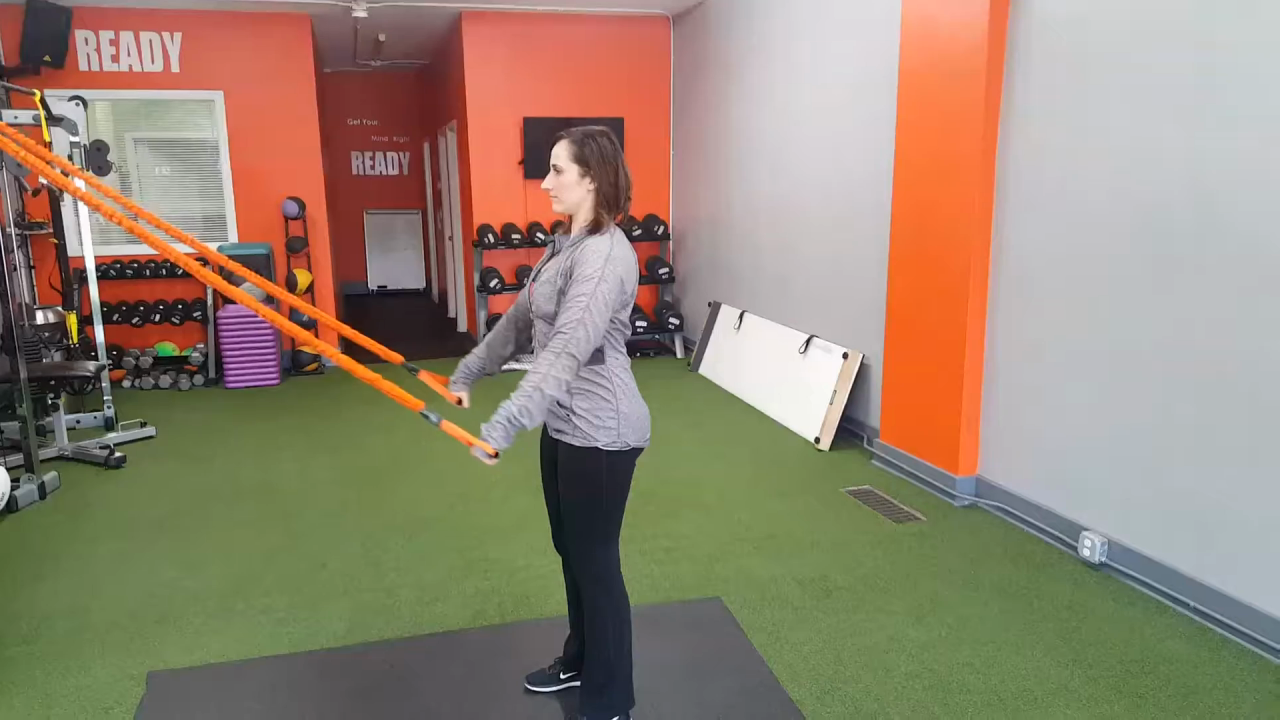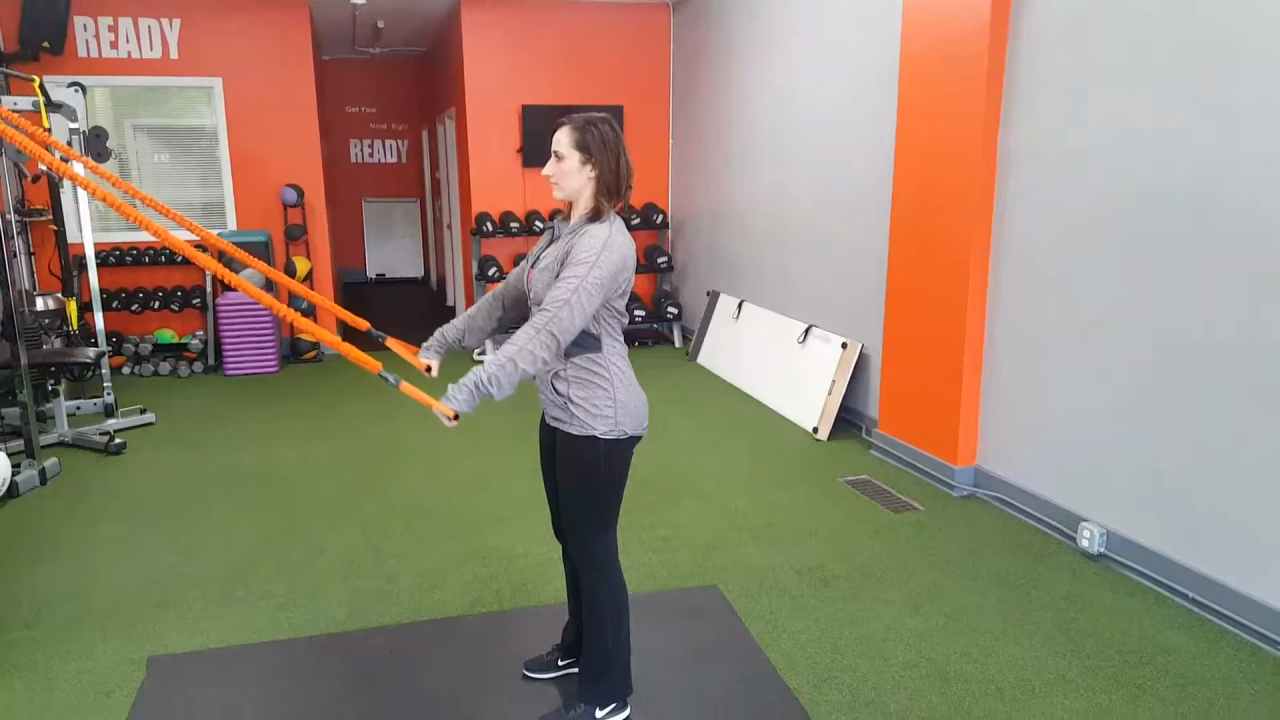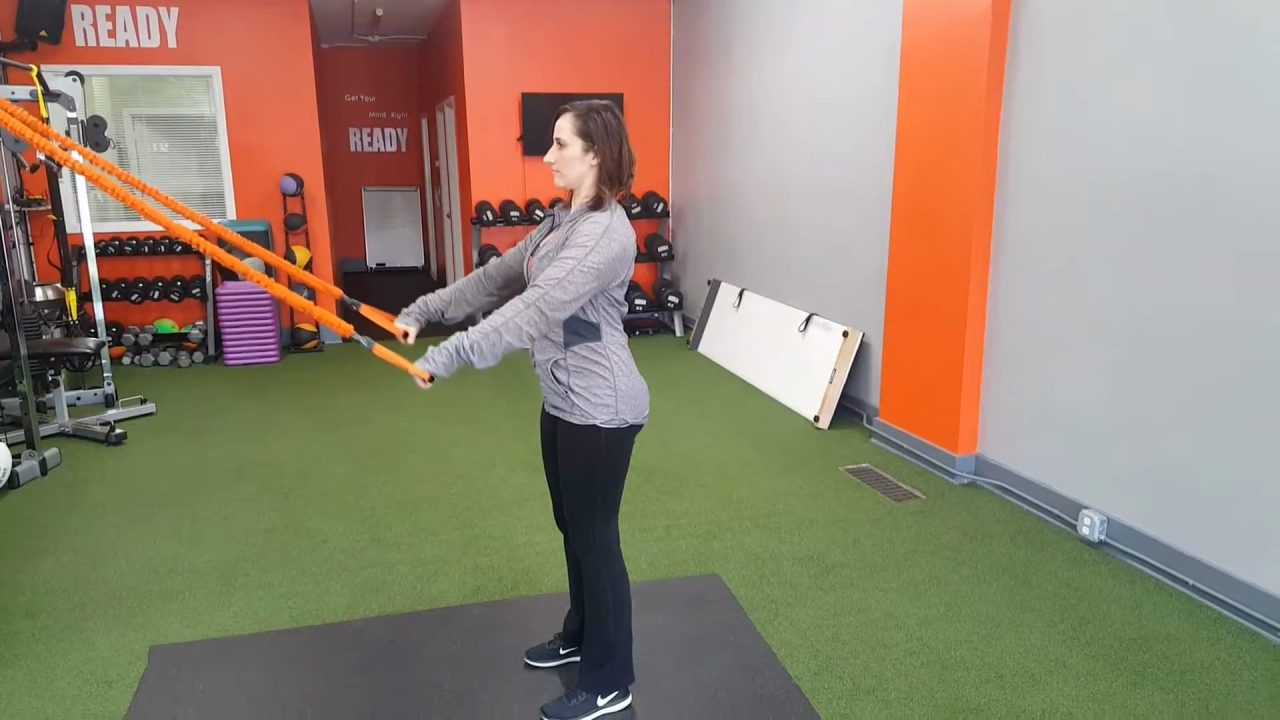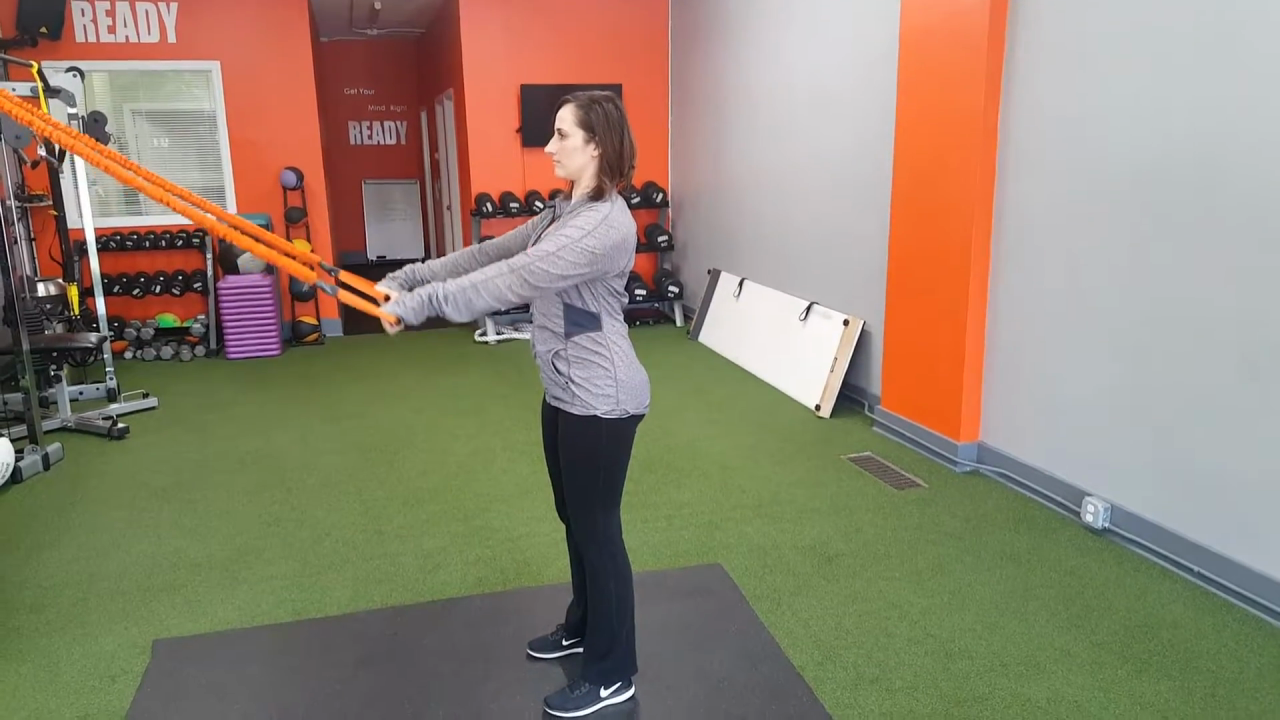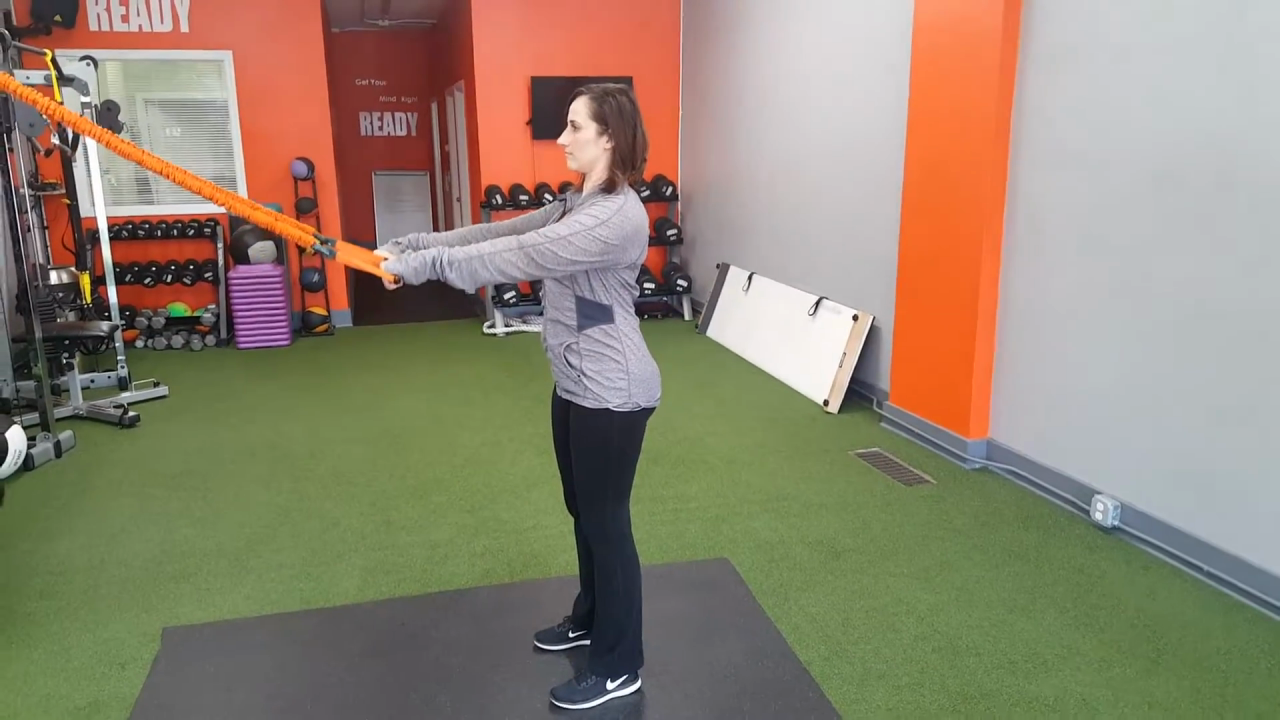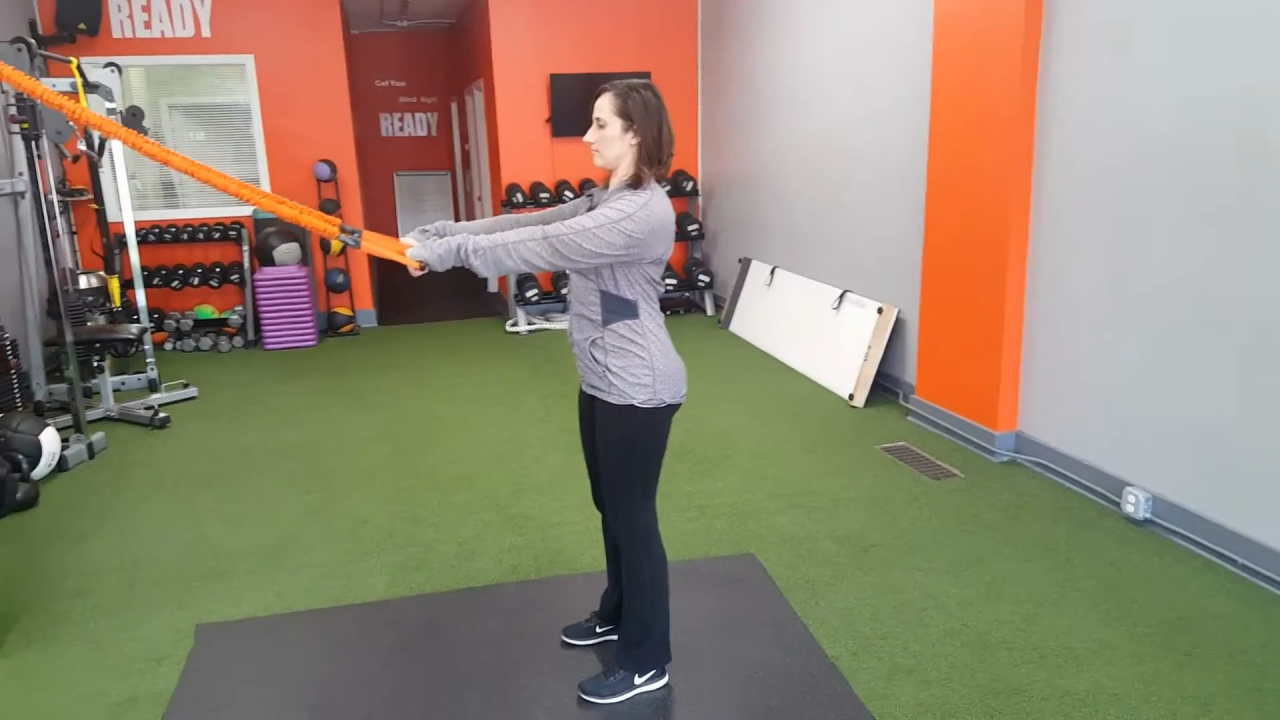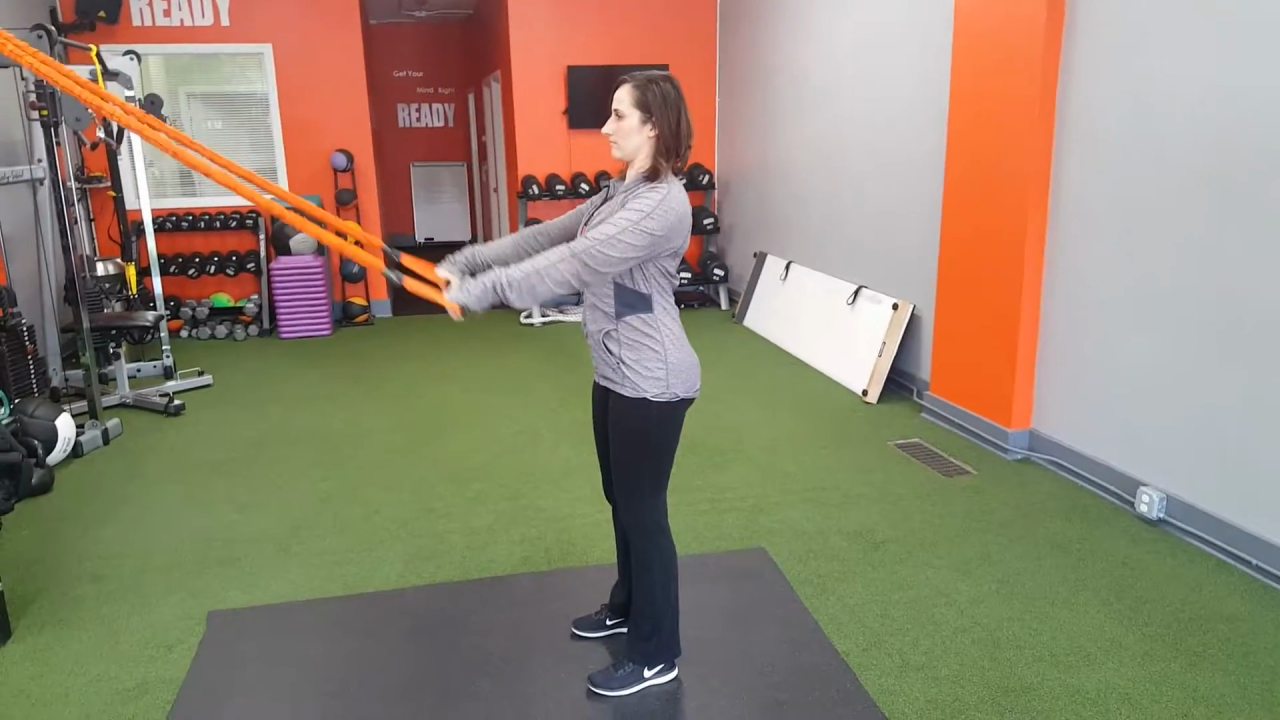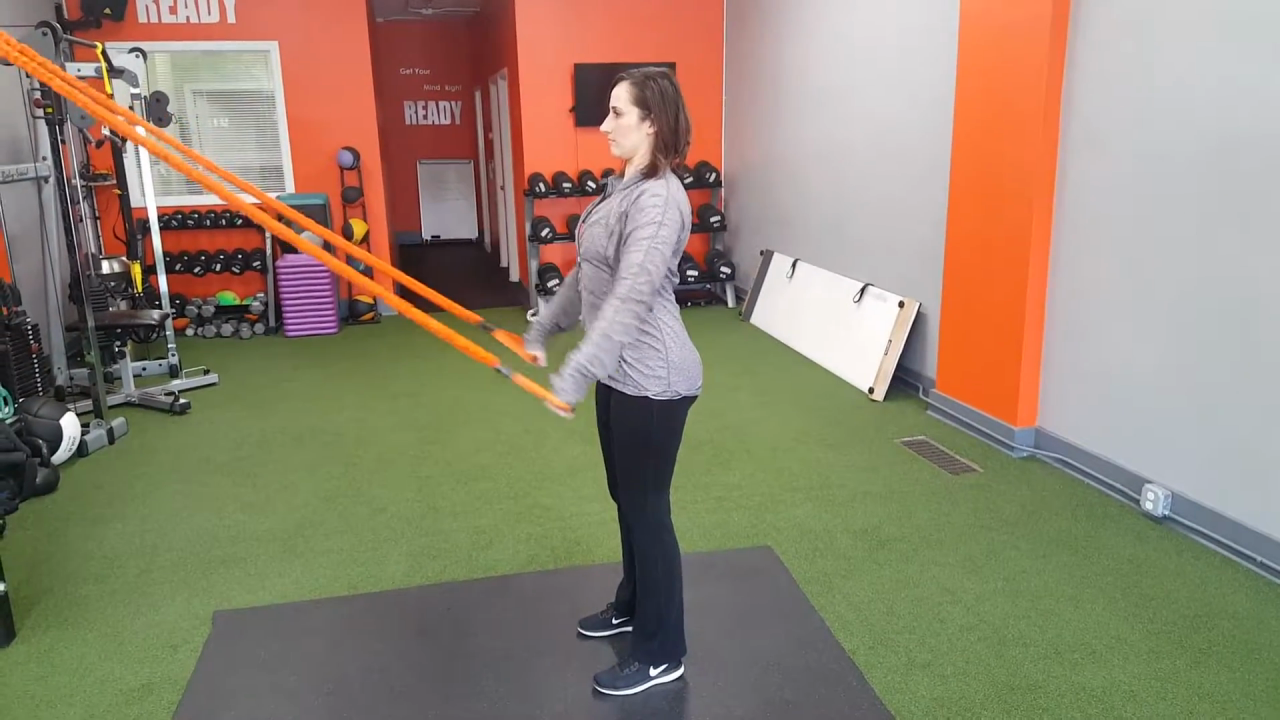
dt=0.4s
person 1, frame 1
left shoulder: (606, 255)
right shoulder: (566, 245)
left elbow: (569, 347)
right elbow: (520, 320)
left wrist: (504, 425)
right wrist: (468, 372)
left hip: (601, 433)
right hip: (565, 426)
left knee: (595, 560)
right knee: (571, 550)
right ankle: (580, 659)
person 1, frame 2
left shoulder: (604, 243)
right shoulder: (564, 233)
left elbow: (550, 328)
right elbow: (507, 299)
left wrist: (469, 391)
right wrist: (441, 343)
left hip: (599, 420)
right hip: (563, 414)
left knee: (594, 549)
right knee: (570, 540)
right ankle: (578, 646)
person 1, frame 3
left shoulder: (606, 232)
right shoulder: (563, 221)
left elbow: (538, 308)
right elbow: (499, 277)
left wrist: (448, 356)
right wrist: (422, 311)
left hip: (600, 409)
right hip: (563, 402)
left knee: (594, 537)
right knee: (572, 528)
right ankle: (580, 634)
person 1, frame 4
left shoulder: (606, 223)
right shoulder: (564, 211)
left elbow: (520, 278)
right elbow: (491, 254)
left wrist: (421, 304)
right wrist: (406, 278)
left hip: (601, 400)
right hip: (565, 393)
left knee: (597, 529)
right knee: (574, 519)
right ankle: (582, 626)
person 1, frame 5
left shoulder: (618, 215)
right shoulder: (577, 204)
left elbow: (524, 256)
right elbow: (504, 231)
left wrist: (423, 265)
right wrist: (409, 246)
left hip: (612, 393)
right hip: (576, 385)
left knee: (606, 521)
right knee: (583, 511)
left ankle: (618, 666)
right ankle: (590, 617)
person 1, frame 6
left shoulder: (645, 211)
right shoulder: (605, 201)
left elbow: (547, 246)
right elbow: (531, 223)
left wrist: (448, 250)
right wrist: (436, 233)
left hip: (637, 389)
right hip: (603, 382)
left knee: (633, 516)
right knee: (610, 507)
left ankle: (646, 662)
right ankle: (618, 614)
person 1, frame 7
left shoulder: (662, 204)
right shoulder: (621, 193)
left elbow: (578, 261)
right elbow: (550, 235)
left wrist: (481, 291)
right wrist: (466, 261)
left hip: (651, 382)
right hip: (616, 375)
left knee: (642, 510)
right knee: (621, 500)
left ankle: (656, 655)
right ankle: (628, 605)
person 1, frame 8
left shoulder: (659, 199)
right shoulder: (623, 189)
left elbow: (630, 297)
right elbow: (587, 274)
left wrist: (574, 375)
right wrist: (540, 329)
left hip: (651, 382)
right hip: (622, 374)
left knee: (646, 507)
right knee: (626, 499)
left ankle: (662, 653)
right ankle: (633, 604)
